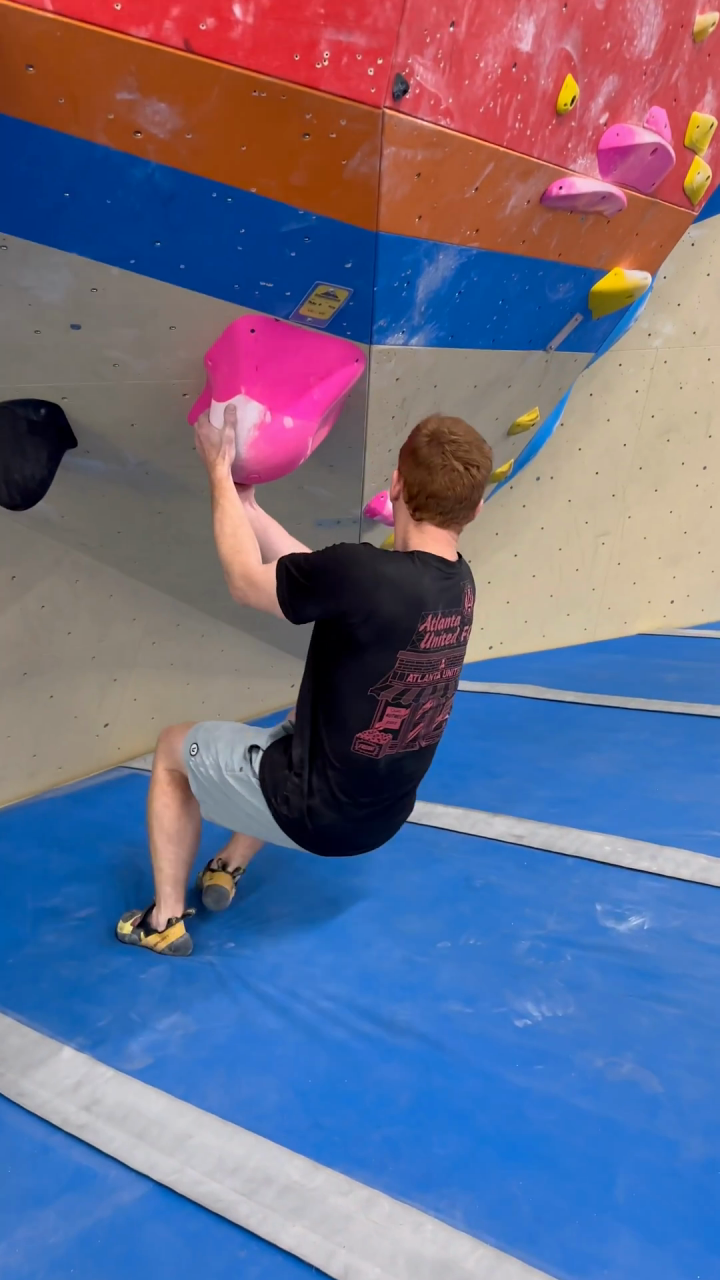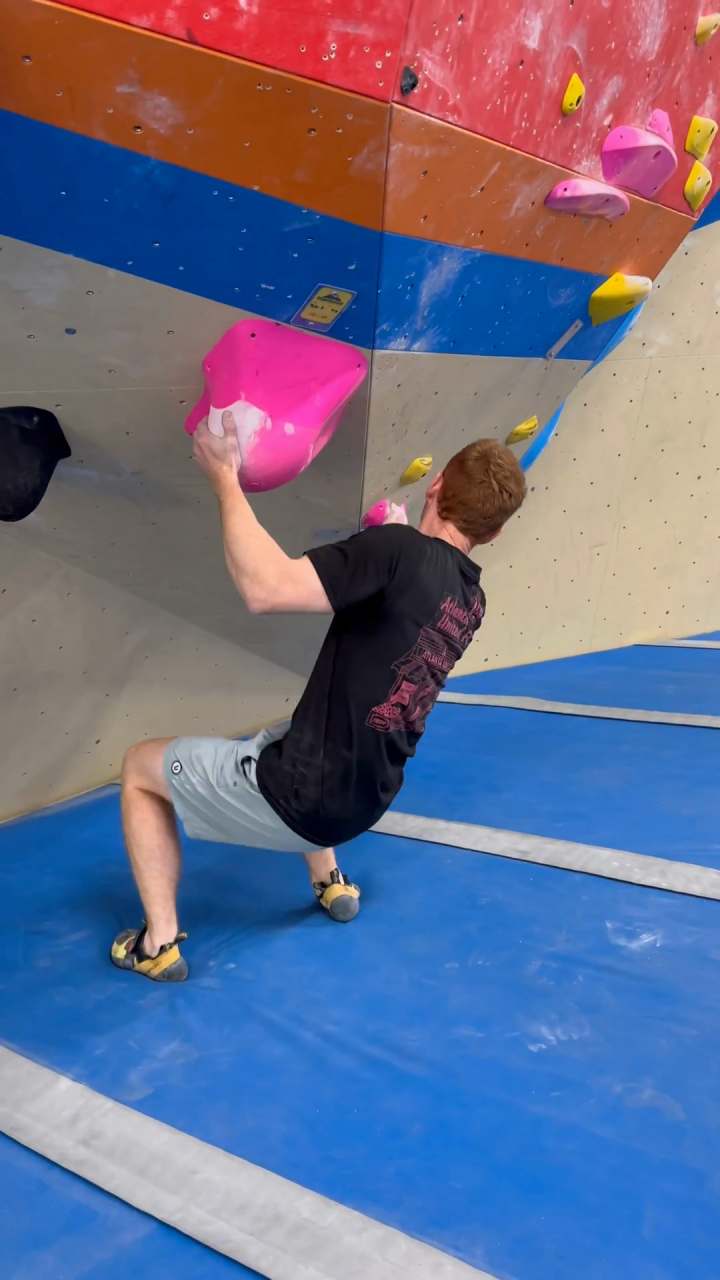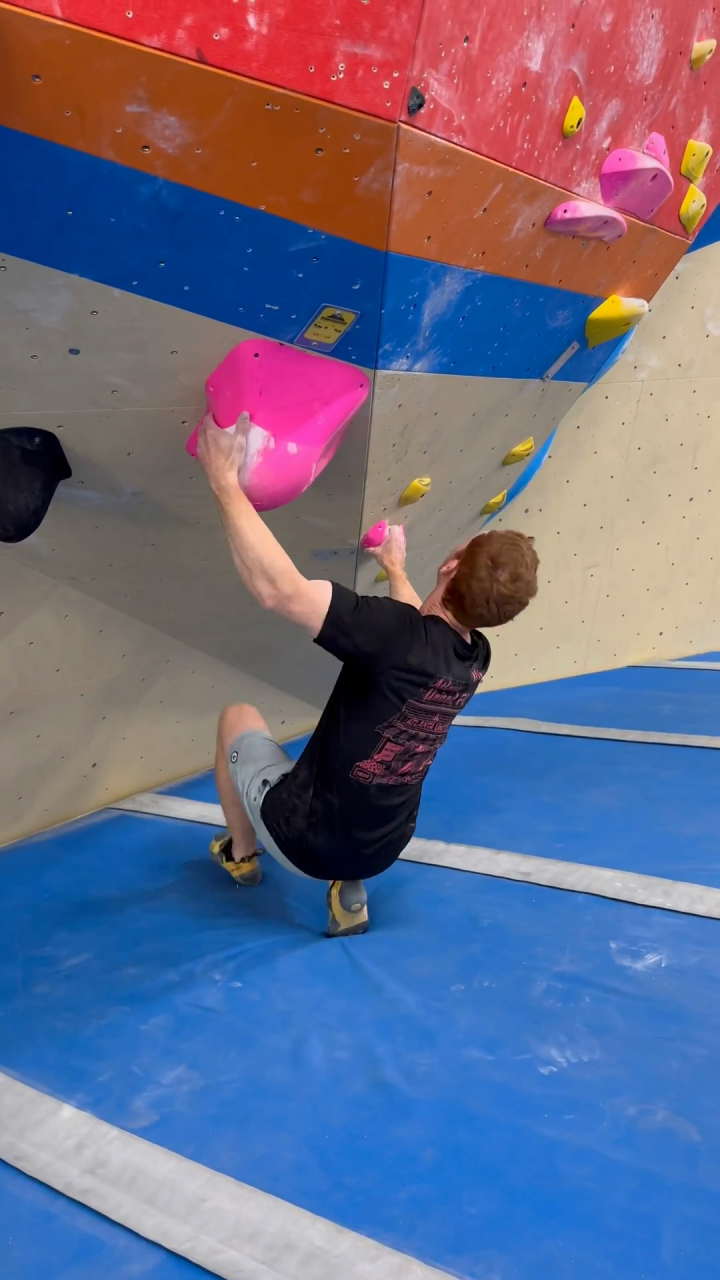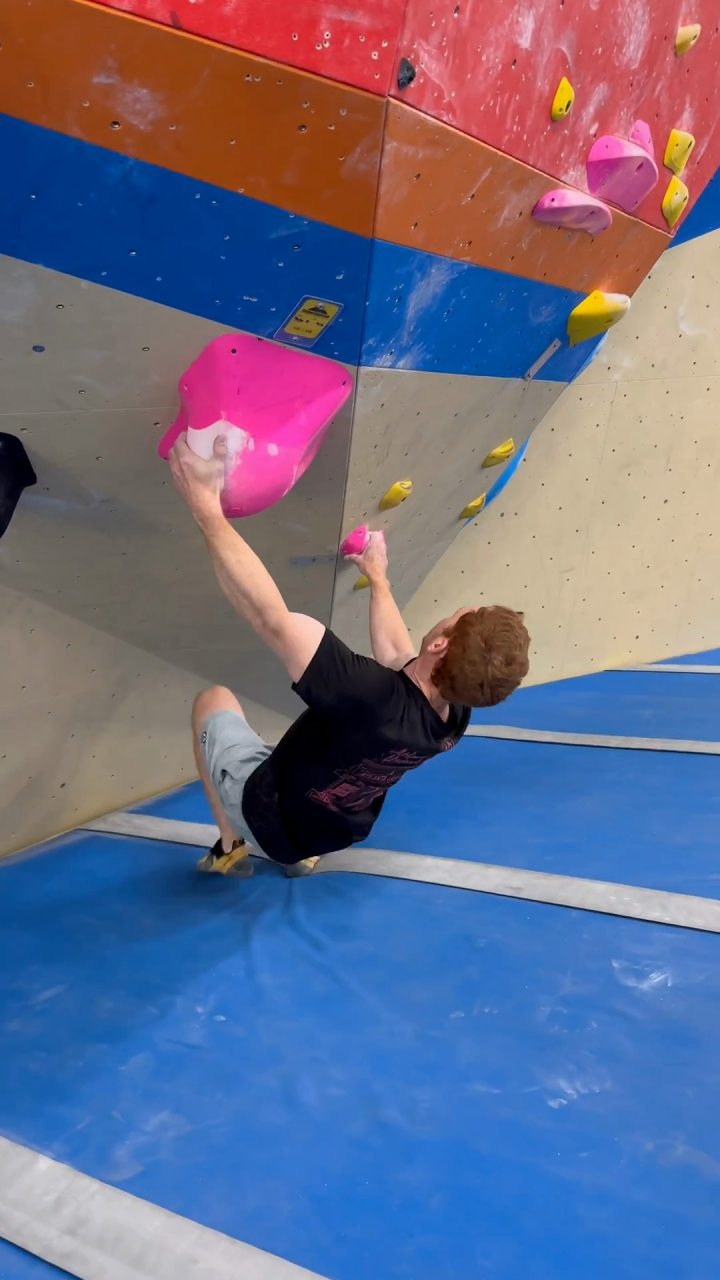
dt=0.7s
person 1, frame 1
left shoulder: (362, 573)
right shoulder: (459, 582)
left elbow: (246, 582)
left wrist: (219, 470)
right wrist: (248, 508)
left hip: (316, 811)
right hip: (383, 813)
left knee: (174, 747)
left ankle: (166, 919)
right ankle: (228, 868)
person 1, frame 2
left shoulder: (397, 551)
right shoulder: (470, 602)
left elbow: (264, 588)
left wrist: (225, 479)
left hip: (302, 799)
right hip: (361, 801)
left knee: (141, 767)
right knee: (271, 741)
left ankle: (160, 944)
right ankle: (330, 882)
person 1, frame 3
left shoulder: (392, 631)
right shoulder: (475, 658)
left elbow: (278, 588)
left wrist: (226, 483)
right wrist: (395, 570)
left hip: (304, 836)
right hip: (382, 847)
left knee: (239, 718)
left ankle: (242, 855)
right ankle: (350, 893)
person 1, frame 4
left shoulder: (371, 697)
right shoulder: (454, 719)
left elbow: (271, 617)
right elbow: (395, 654)
left wrist: (206, 507)
right wrist: (378, 577)
left hip: (271, 824)
right hip: (334, 831)
left knee: (213, 700)
left ankle: (232, 846)
